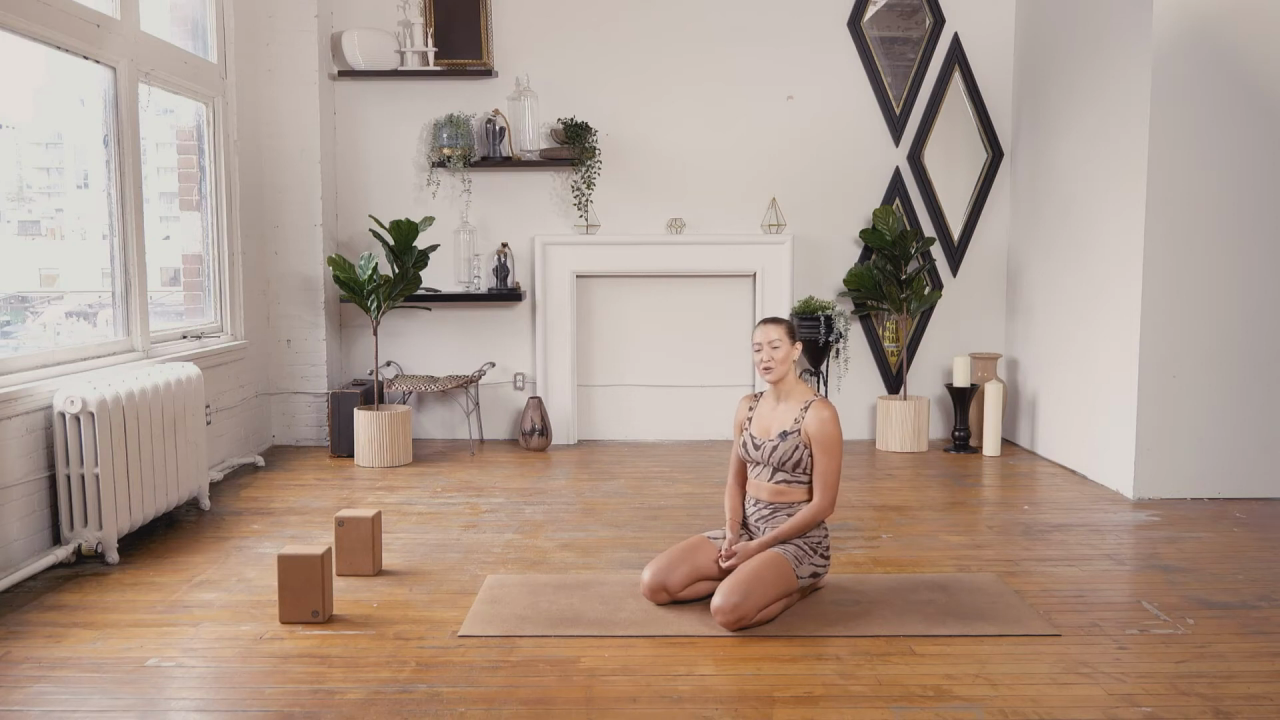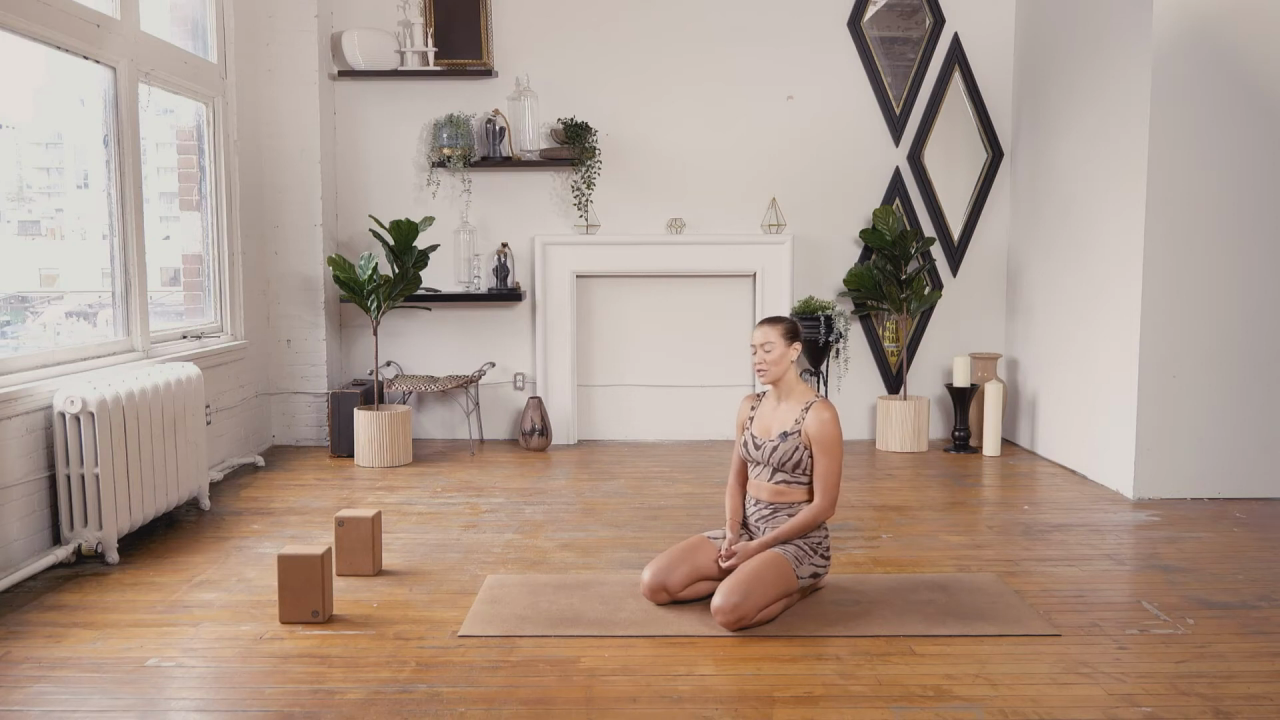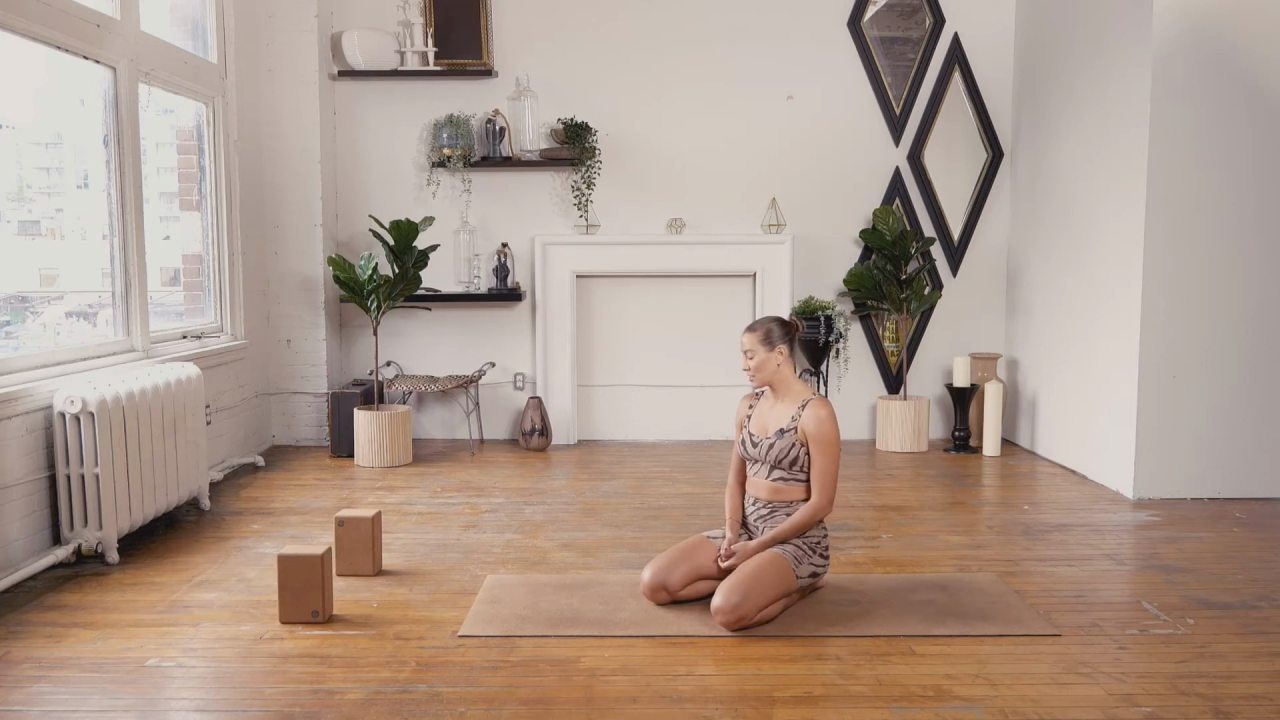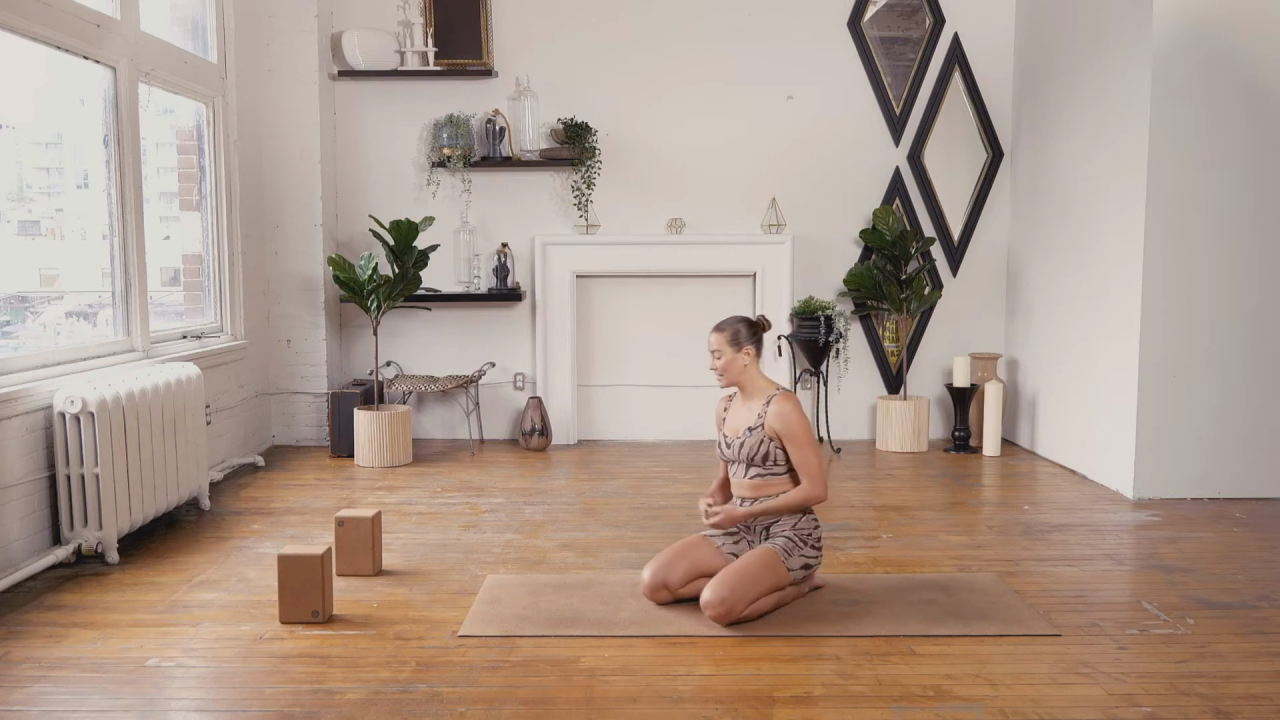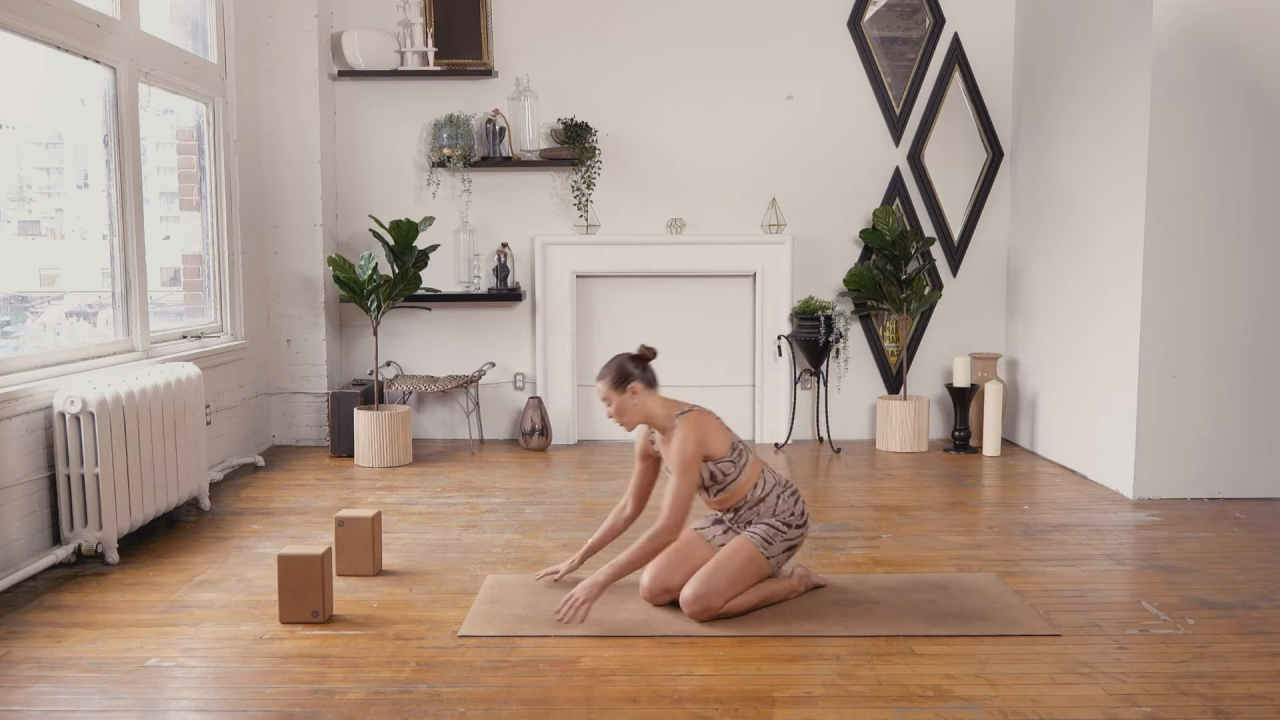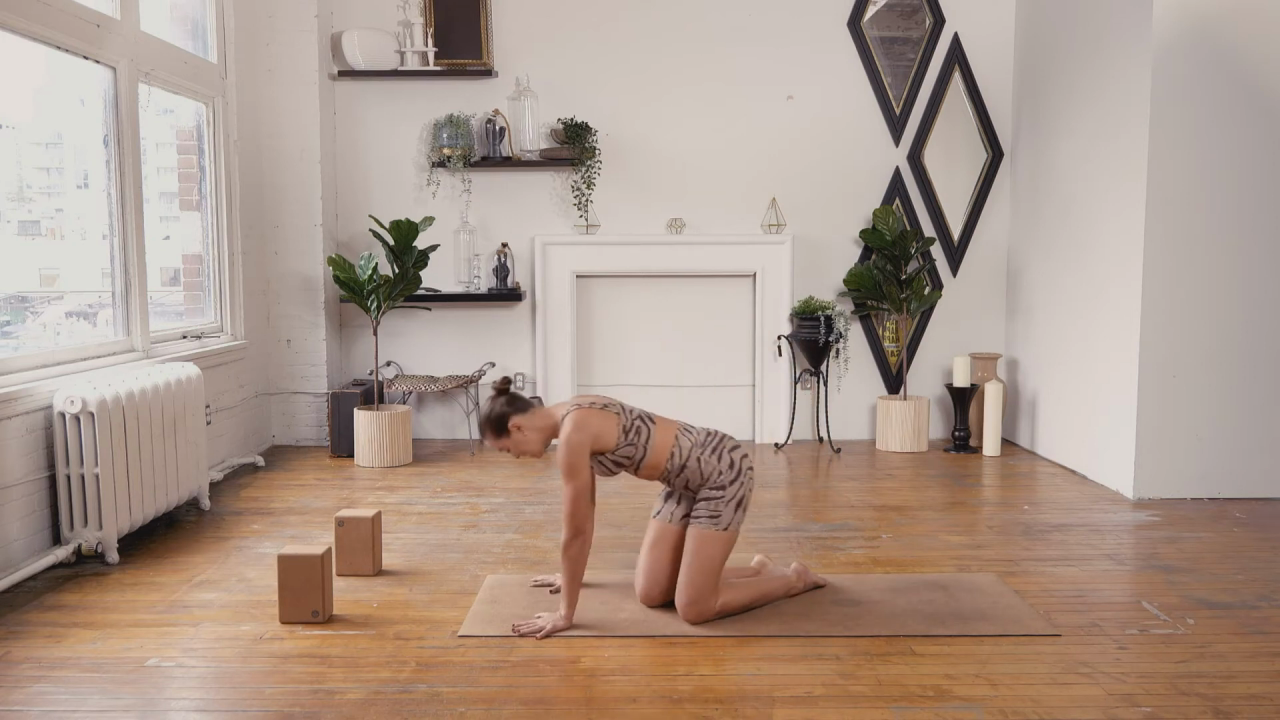
dt=0.5s
person 1, frame 1
left shoulder: (819, 414)
right shoulder: (747, 406)
left elbow: (823, 504)
left wrist: (757, 547)
right wrist: (732, 532)
left hip: (797, 538)
right hip: (747, 526)
left knee: (728, 609)
right knee: (653, 583)
left ankle: (800, 585)
right ankle: (754, 578)
person 1, frame 2
left shoulder: (819, 415)
right shoulder: (749, 406)
left elbow: (824, 505)
left wrist: (756, 547)
right wrist: (732, 532)
left hip: (797, 539)
right hip: (747, 527)
left knee: (727, 609)
right knee: (653, 584)
left ankle: (800, 585)
right ankle: (755, 578)
person 1, frame 3
left shoulder: (816, 412)
right shoulder: (748, 405)
left elbow: (821, 503)
left wrist: (757, 547)
right wrist: (732, 532)
left hip: (796, 538)
right hip: (747, 527)
left knee: (728, 609)
right knee: (654, 583)
left ankle: (800, 584)
right ankle: (749, 578)
person 1, frame 4
left shoulder: (782, 406)
right shoulder: (726, 406)
left elbow: (816, 491)
left wrist: (743, 513)
right wrist: (710, 500)
left hip: (790, 535)
right hip: (743, 532)
left knee: (717, 606)
right knee: (654, 583)
left ankle: (796, 584)
right ankle: (748, 576)
person 1, frame 5
left shoulder: (688, 431)
right shoulder: (648, 435)
left elbow: (669, 529)
right elbow: (629, 508)
left wrist: (597, 581)
right wrist: (579, 558)
left hip: (776, 519)
right hip: (730, 519)
left knee: (696, 603)
right knee: (653, 589)
left ankle: (794, 582)
right ankle: (751, 571)
person 1, frame 6
left shoulder: (573, 433)
right shoulder: (570, 420)
left elbow: (575, 532)
right elbow: (586, 511)
left wrist: (567, 612)
right wrist: (573, 576)
left hip: (721, 471)
right hip: (687, 477)
left knee: (695, 609)
right knee: (651, 594)
left ankle: (796, 579)
right ankle: (757, 570)
